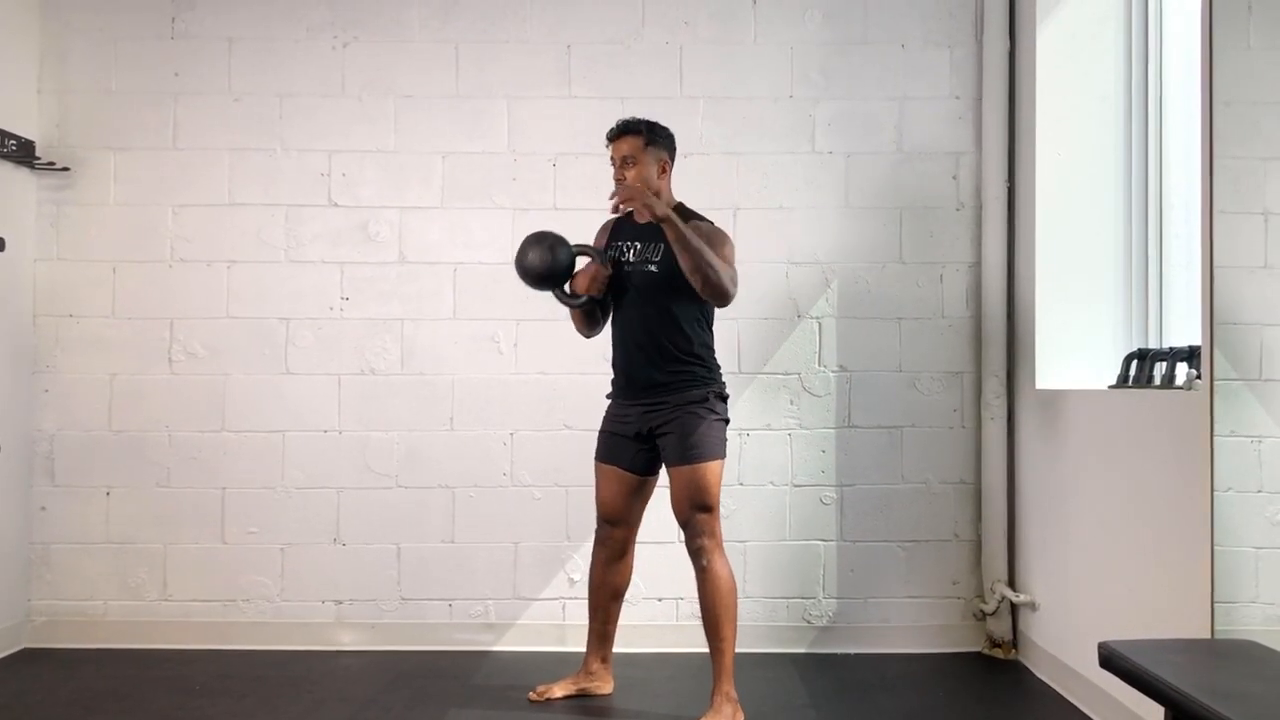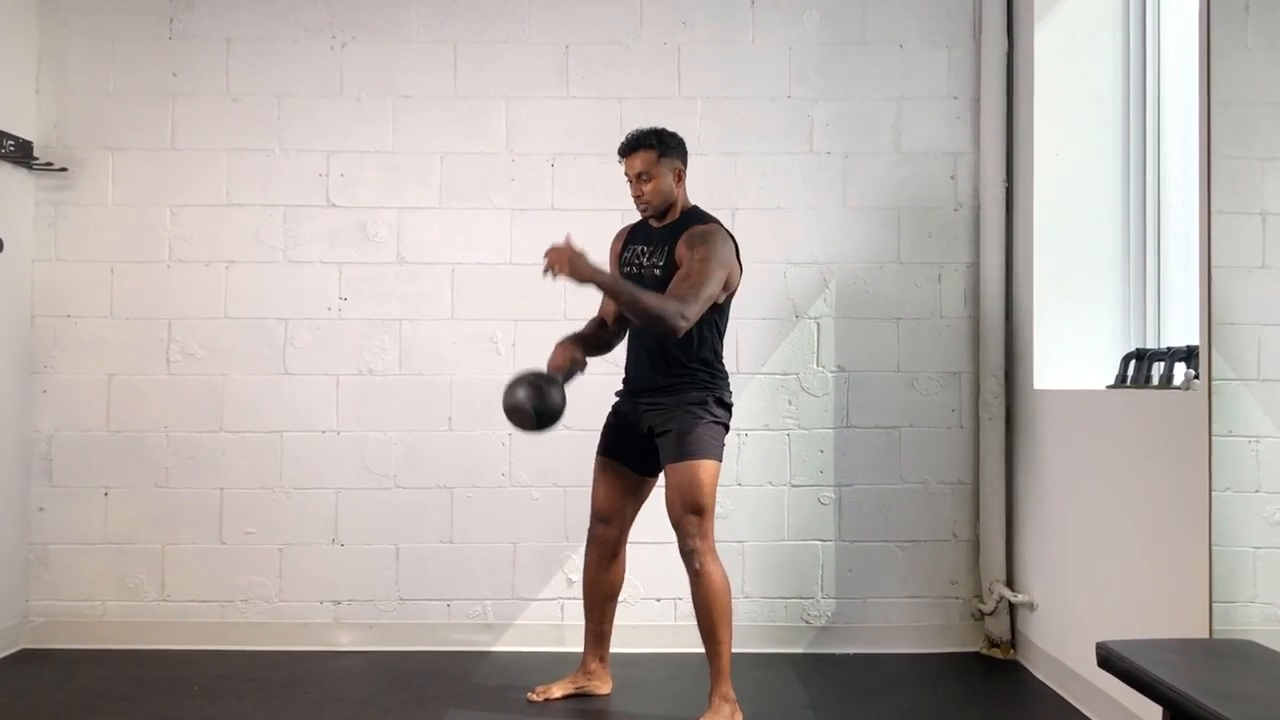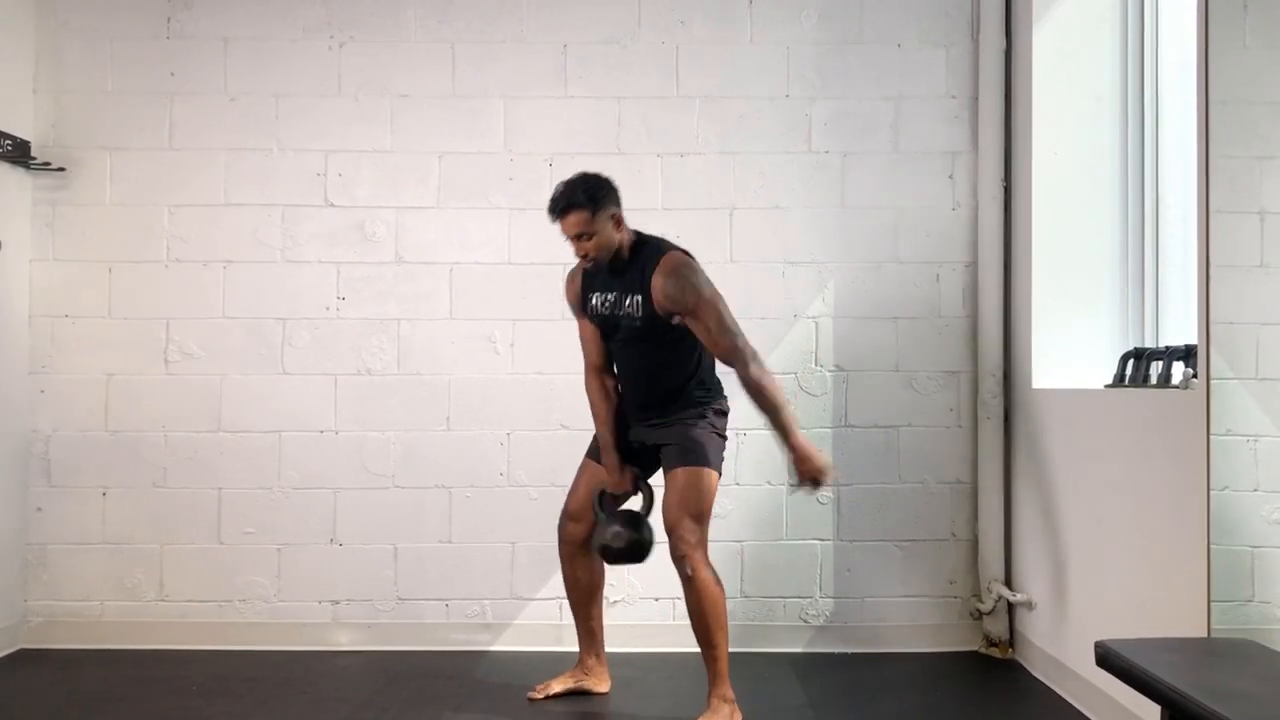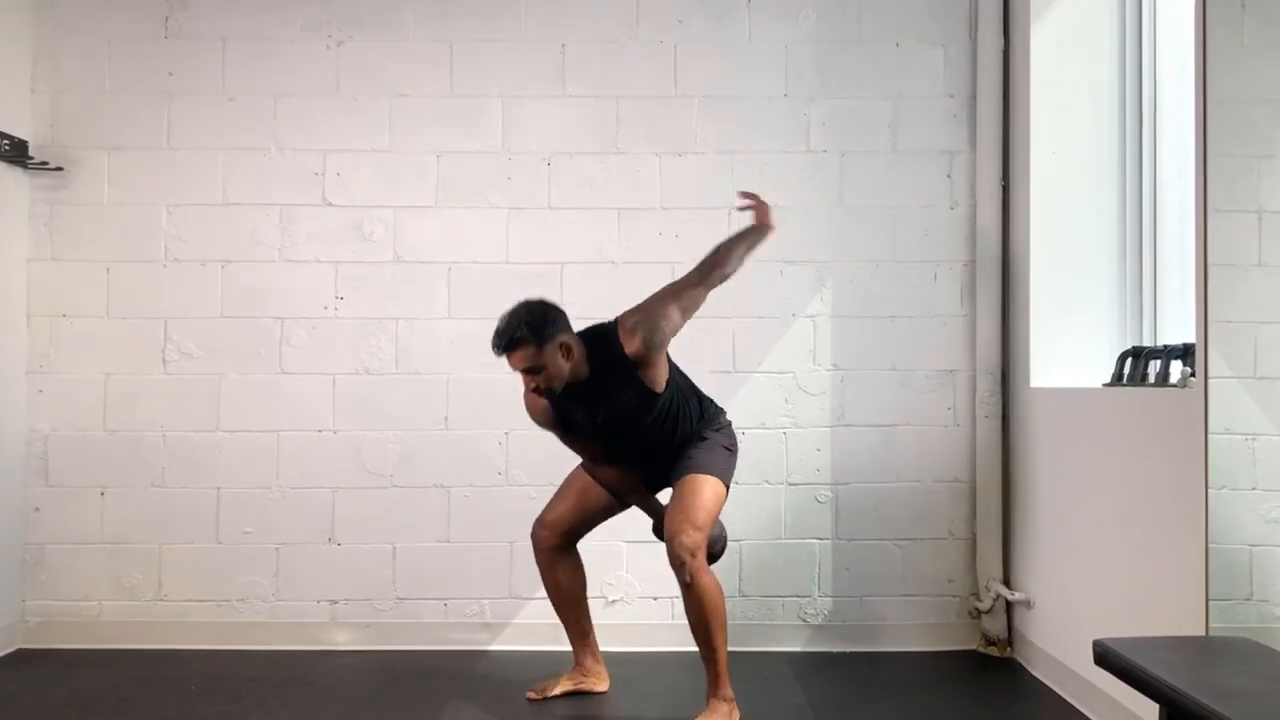
dt=0.2s
person 1, frame 1
left shoulder: (701, 233)
right shoulder: (612, 234)
left elbow: (723, 290)
right elbow: (593, 324)
left wrist: (666, 219)
right wrist: (583, 292)
left hip: (691, 404)
right hip: (629, 405)
left knee: (702, 542)
right knee: (611, 536)
right ankle: (596, 668)
person 1, frame 2
left shoulder: (706, 239)
right shoulder: (628, 240)
left elbow: (676, 318)
left wrist: (596, 275)
right wrist: (577, 344)
left hip: (693, 404)
right hip: (636, 404)
left knee: (694, 544)
right knee: (604, 534)
right ankle: (594, 669)
person 1, frame 3
left shoulder: (669, 270)
right shoulder: (579, 282)
left elbow: (741, 357)
right elbow: (598, 374)
left wrist: (793, 439)
right wrist: (609, 460)
left hip: (691, 416)
right hip: (630, 416)
left knee: (686, 551)
right knee: (575, 528)
right ankle: (591, 665)
person 1, frame 4
left shoulder: (629, 346)
right shoulder: (543, 405)
left elbow: (703, 279)
right elbow: (607, 466)
left wrist: (759, 227)
right wrist: (656, 511)
left hip: (702, 442)
right hip: (632, 459)
left knee: (686, 549)
right knee: (549, 534)
right ankle: (589, 666)
